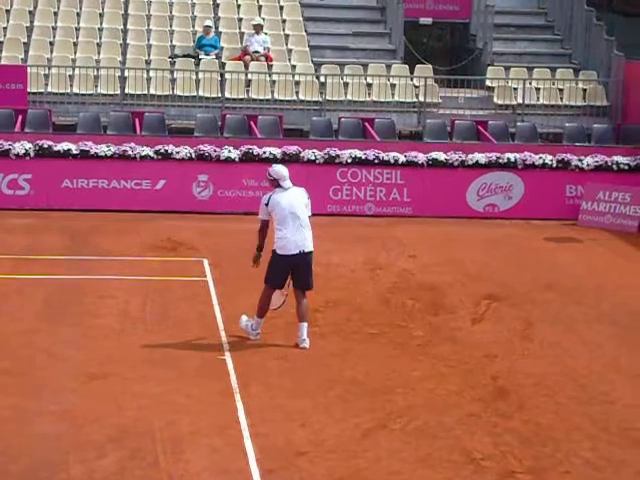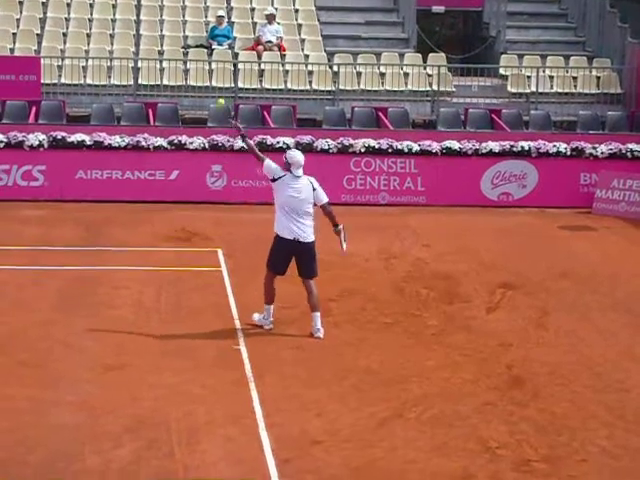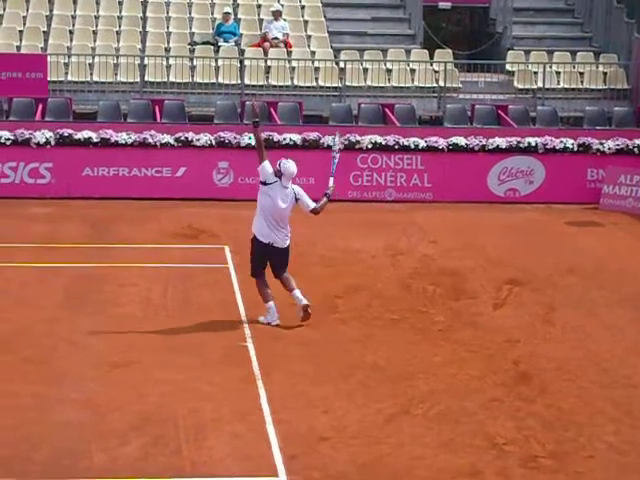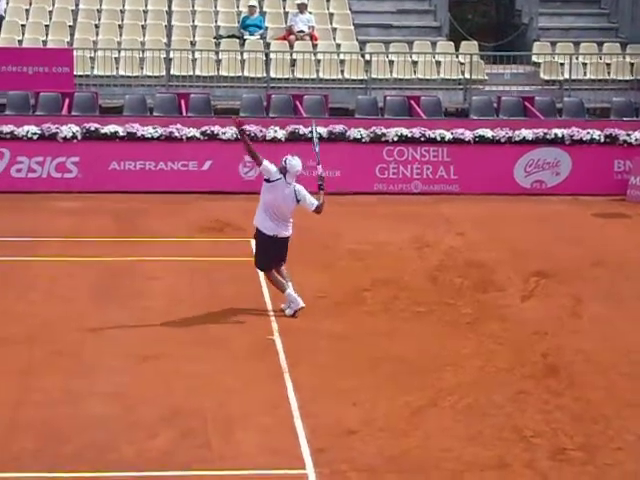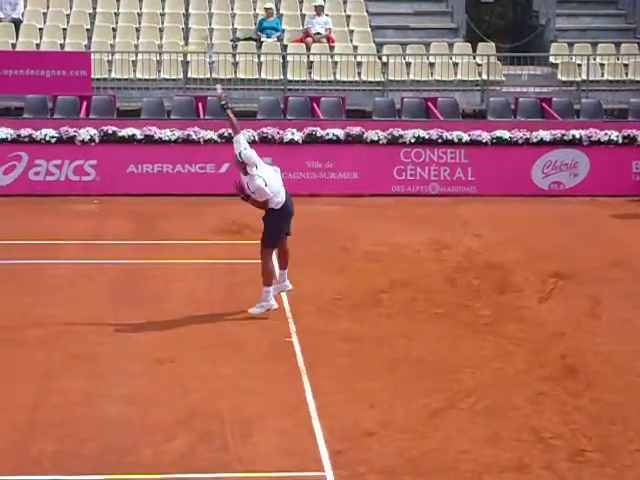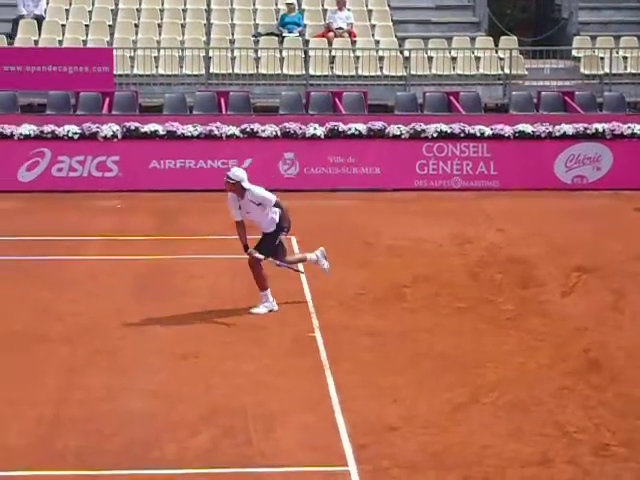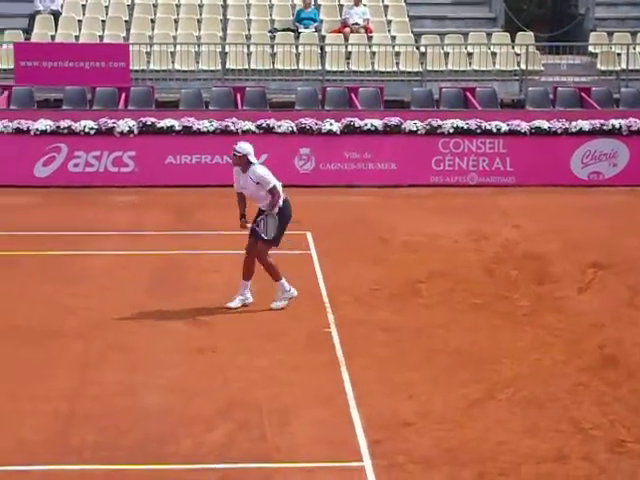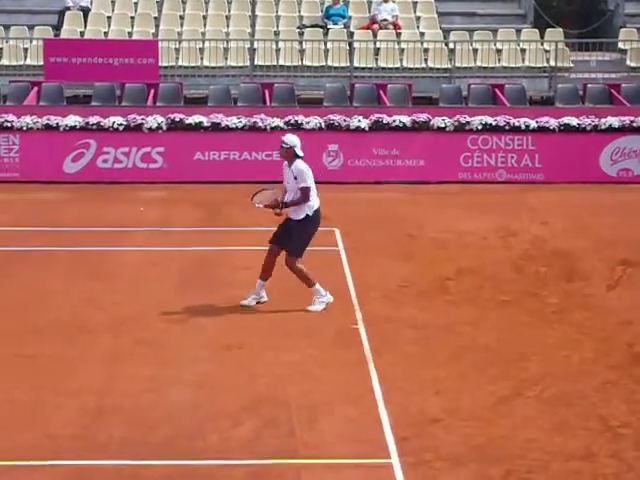
dt=0.3s
person 1, frame 1
left shoulder: (269, 200)
right shoulder: (303, 194)
left elbow: (263, 228)
left wrist: (259, 250)
left hip: (284, 251)
right hip: (306, 250)
left knee: (269, 289)
right knee: (301, 294)
left ankle: (254, 328)
right ankle: (303, 337)
person 1, frame 2
left shoulder: (277, 176)
right shoulder: (311, 183)
left elbow: (257, 154)
right elbow: (326, 207)
left wrist: (242, 135)
right wrist: (337, 225)
left hip: (284, 238)
right hip: (306, 239)
left knee: (270, 276)
right knee: (308, 282)
left ankle: (267, 318)
right ankle: (317, 326)
person 1, frame 3
left shoulder: (268, 180)
right shoulder: (296, 192)
left elbow: (260, 149)
right elbow: (316, 210)
left wrist: (255, 123)
right wrist: (327, 197)
left hip: (261, 240)
right hip: (282, 242)
left knee: (259, 277)
right knee: (283, 275)
left ankle: (272, 315)
right ankle: (302, 301)
person 1, frame 4
left shoulder: (272, 177)
right shoulder: (298, 190)
left elbow: (254, 155)
right elbow: (319, 209)
left wrist: (242, 132)
right wrist: (321, 188)
left hip: (266, 233)
right hip: (284, 234)
left knee: (268, 270)
right knee: (279, 265)
left ankle: (294, 300)
right ankle: (292, 298)
person 1, frame 5
left shoulder: (254, 181)
right shoulder: (245, 150)
left elbow: (264, 206)
right elbow: (237, 130)
left wrist: (244, 197)
right wrist: (225, 106)
left hip: (277, 211)
right hip: (283, 203)
left knee: (266, 253)
right knee: (281, 244)
left ankle: (267, 300)
right ankle: (283, 281)
person 1, frame 6
left shoulder: (256, 193)
right shoulder: (232, 198)
left elbow: (281, 206)
right elbow: (239, 224)
left wrist: (284, 231)
right wrist: (246, 248)
left hip: (277, 226)
right hip: (269, 228)
left knee: (254, 261)
right knee: (281, 260)
left ankle: (268, 301)
right ankle: (317, 256)
person 1, frame 7
left shoulder: (260, 172)
right shoulder: (237, 171)
left elbow: (276, 195)
right elbow: (241, 196)
left wrist: (265, 214)
right wrist: (242, 217)
left hip: (280, 210)
right hip: (264, 211)
left knee: (260, 252)
right knee: (250, 250)
left ankle: (286, 291)
right ankle: (244, 294)
person 1, frame 8
left shoulder: (301, 168)
right shoulder: (286, 165)
left elbow: (305, 198)
left wrist: (282, 205)
right wrist: (280, 205)
left hip: (308, 218)
right hip: (294, 216)
left knee: (291, 262)
right knee: (272, 252)
left ankle: (322, 295)
right ankle: (259, 293)
